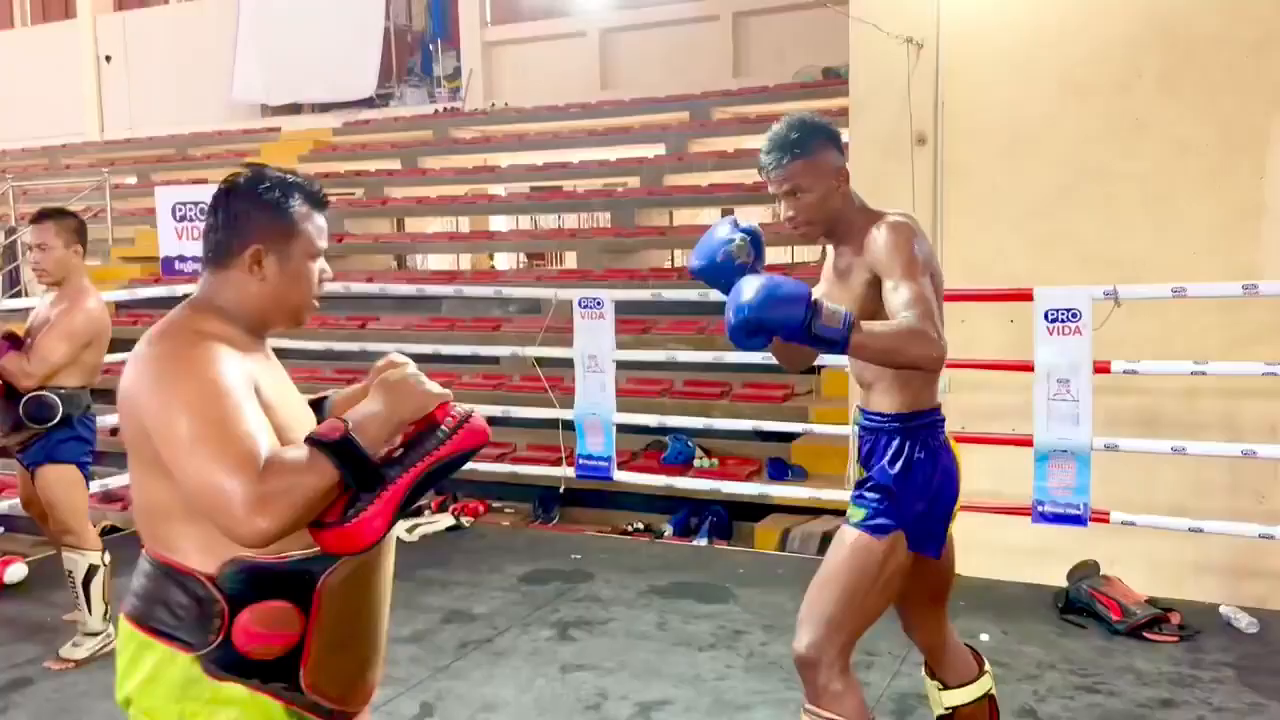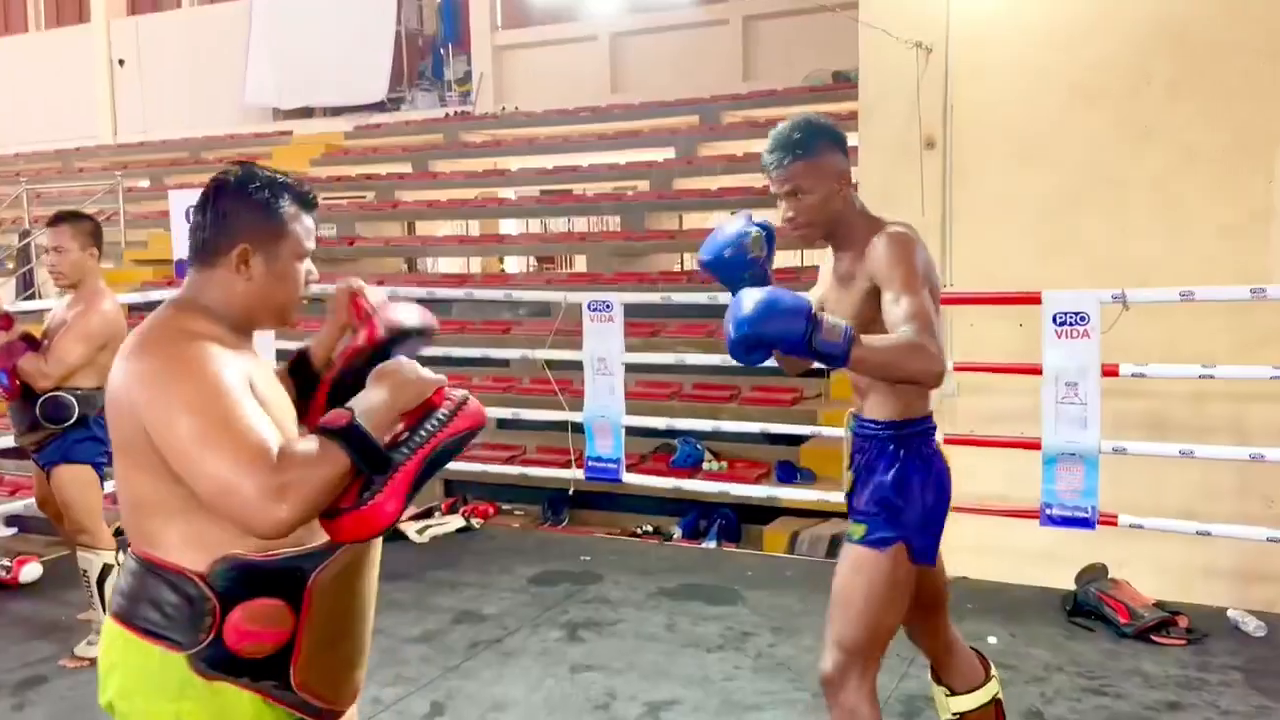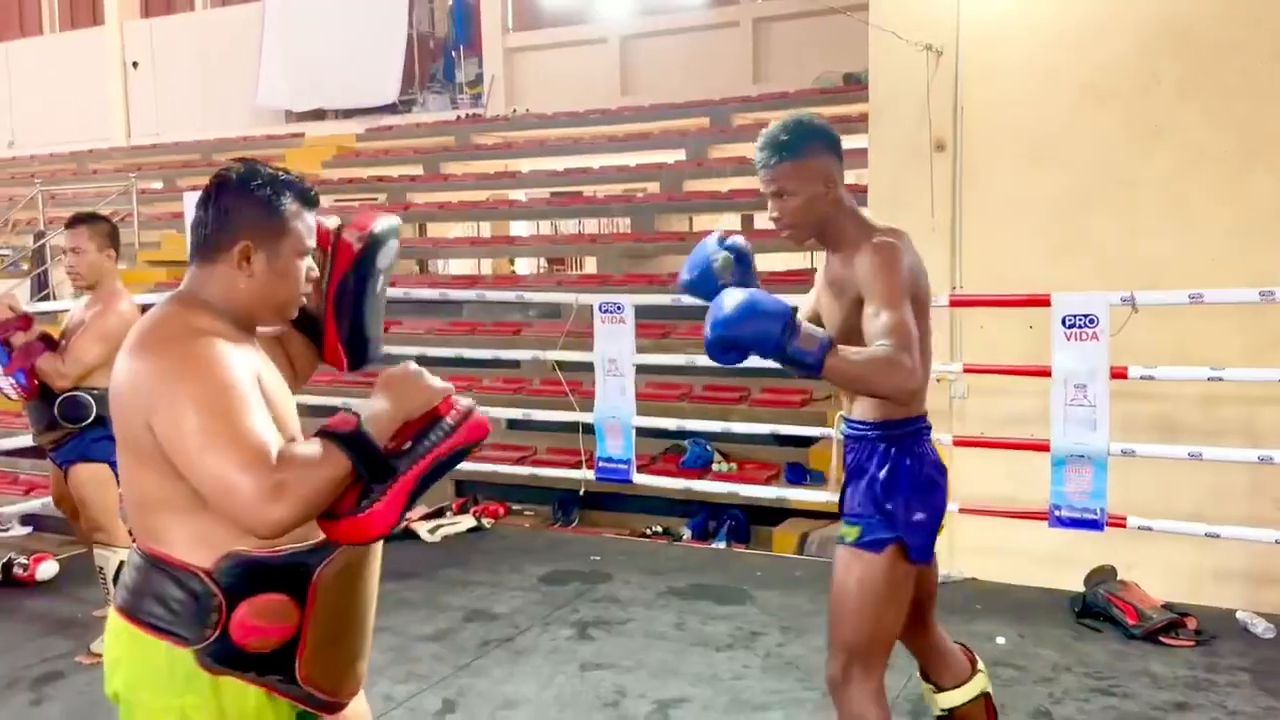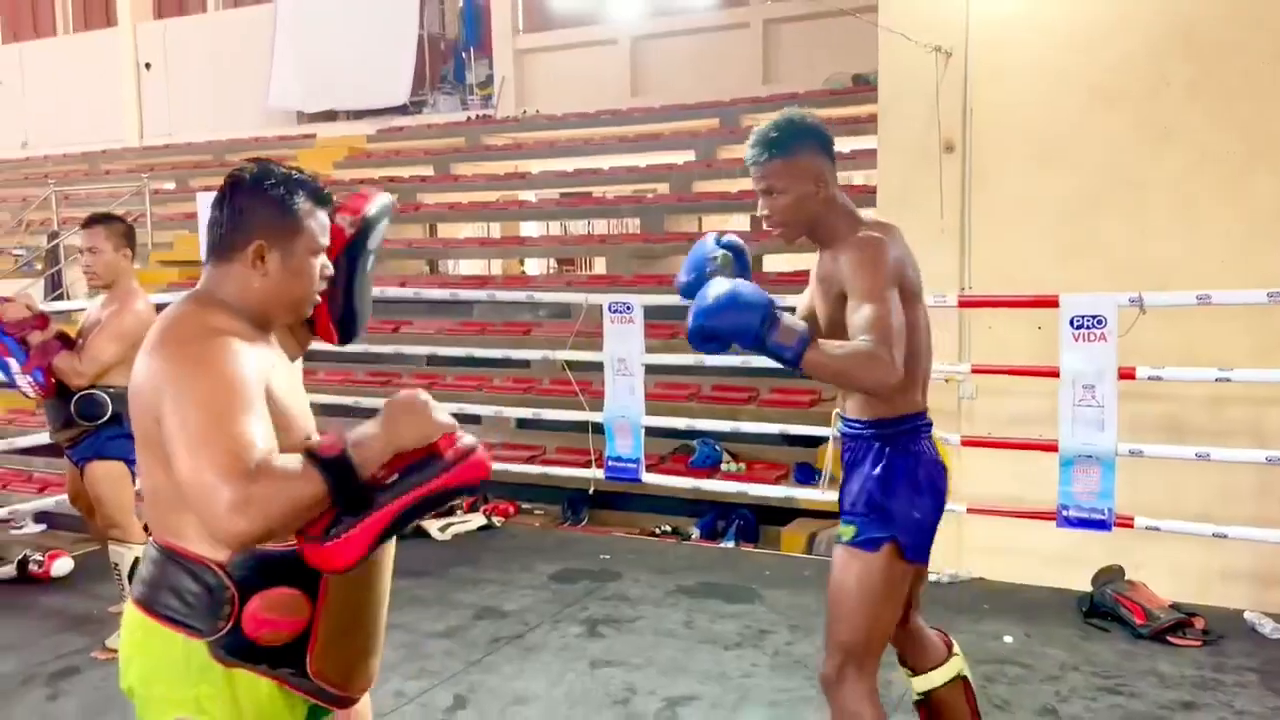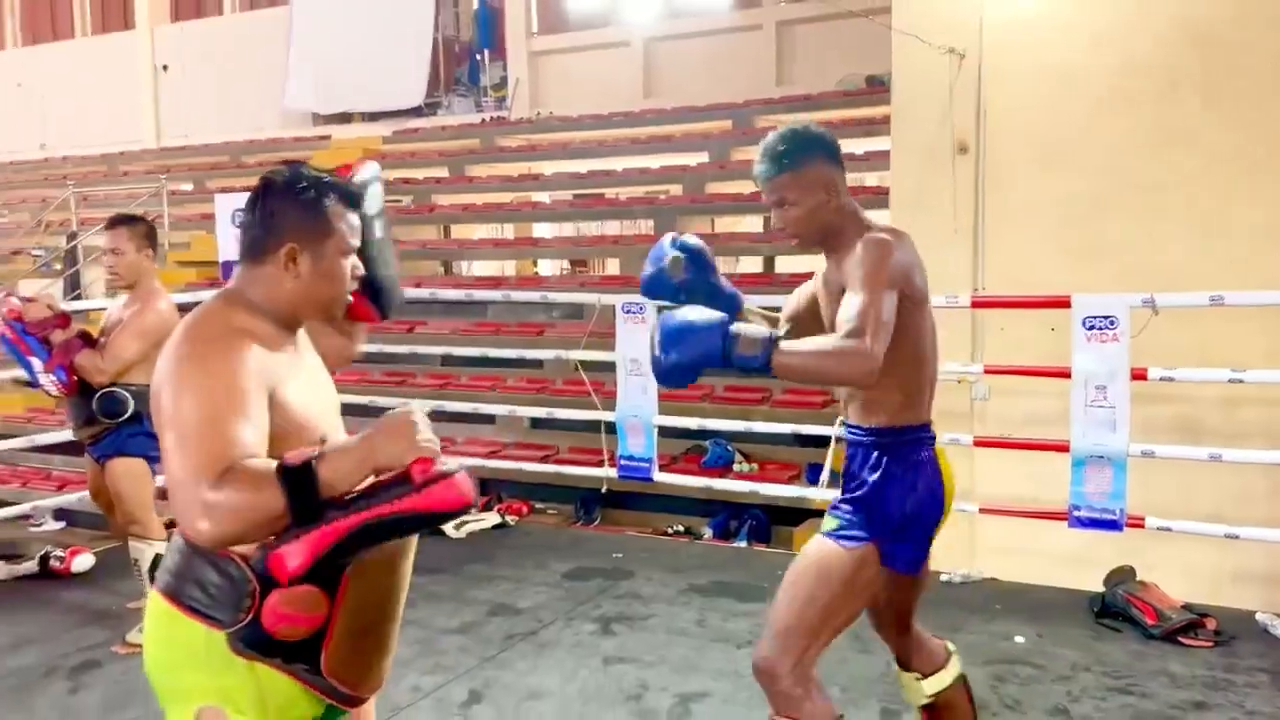
dt=0.1s
person 1, frame 1
left shoulder: (893, 236)
right shoulder: (840, 252)
left elbow: (926, 347)
right elbow: (795, 356)
left wrist: (818, 321)
right wrist: (747, 287)
left hip: (905, 457)
right hip: (892, 452)
left knee: (817, 652)
right knee: (933, 635)
person 1, frame 2
left shoulder: (893, 247)
right shoulder: (837, 257)
left elbow: (926, 363)
right elbow: (796, 360)
left wrist: (819, 334)
right wrist: (756, 288)
left hip: (898, 468)
right hip: (880, 459)
right knee: (937, 640)
person 1, frame 3
left shoulder: (881, 254)
right shoulder: (838, 257)
left elbow: (901, 376)
right elbow: (814, 348)
left wrist: (790, 338)
right wrist: (742, 299)
left hip: (893, 466)
right hip: (881, 460)
right knee: (924, 636)
person 1, frame 4
left shoulder: (869, 249)
right shoulder: (833, 253)
left elbow: (881, 371)
right elbow: (806, 341)
left wrist: (770, 330)
right wrist: (738, 296)
left hip: (888, 462)
right hip: (885, 457)
right knee: (902, 629)
person 1, frame 5
left shoulder: (874, 252)
right shoulder: (860, 255)
left elbow: (859, 358)
right elbow: (783, 329)
left wrist: (732, 344)
right wrist: (710, 294)
left hip: (888, 475)
right hip: (917, 466)
left knee: (778, 663)
right knee: (899, 629)
person 2, frame 1
left shoulder: (231, 343)
right shoulder: (191, 363)
right elbow: (259, 509)
left wrist: (342, 407)
right wrist: (376, 417)
right hip: (211, 671)
person 2, frame 2
left shoulder: (216, 342)
right shoulder: (183, 362)
right elbow: (273, 501)
left wrist: (325, 350)
right wrist: (379, 402)
left hip: (261, 642)
right hip: (198, 669)
person 2, frame 3
left shoulder: (213, 333)
right shoulder: (187, 357)
left elbow: (275, 365)
right elbow: (271, 500)
left wrist: (328, 299)
right wrist: (388, 409)
left hip: (264, 636)
right hip: (204, 658)
person 2, frame 4
left shoulder: (229, 331)
right shoulder: (202, 356)
left elbow: (275, 352)
right elbow: (242, 510)
left wrist: (329, 289)
right wrist: (384, 435)
left hip: (277, 631)
right hip: (216, 652)
person 2, frame 5
left shoulder: (282, 330)
right shoulder: (218, 356)
left elbow: (335, 348)
right elbow: (216, 510)
left wrist: (362, 287)
right wrist: (366, 453)
right hip: (236, 643)
person 3, frame 1
left shoulder: (83, 309)
right shoulder: (48, 304)
left hip: (62, 426)
left knee: (71, 527)
right knee: (38, 508)
left ankle: (100, 629)
right ankle: (93, 597)
person 3, frame 2
left shoulder: (99, 311)
right shoulder: (66, 305)
left elbow: (46, 373)
right elbow: (41, 356)
left hip: (76, 426)
right hip: (52, 424)
left knee: (87, 526)
right knee: (52, 508)
right ankle: (103, 595)
person 3, frame 3
left shoulder: (115, 312)
right shoulder: (85, 306)
left elbow: (64, 373)
right elbow: (61, 354)
left hip: (93, 425)
right hip: (70, 422)
left knee: (103, 525)
right knee: (70, 506)
person 3, frame 4
left shoulder: (131, 311)
right shoulder: (101, 305)
left elbow: (80, 372)
right elbow: (77, 353)
right wrist: (42, 326)
left hip: (109, 423)
right hip: (85, 421)
left knee: (119, 521)
right knee: (84, 504)
right ankle: (135, 588)
person 3, frame 5
left shoulder: (154, 310)
right shoulder: (122, 306)
left elbow: (102, 369)
right elbow: (98, 351)
left wrist: (54, 330)
right wrist: (62, 323)
left hip: (131, 420)
right hip: (107, 418)
left knee: (139, 517)
right knee: (107, 499)
right ankle: (153, 589)
